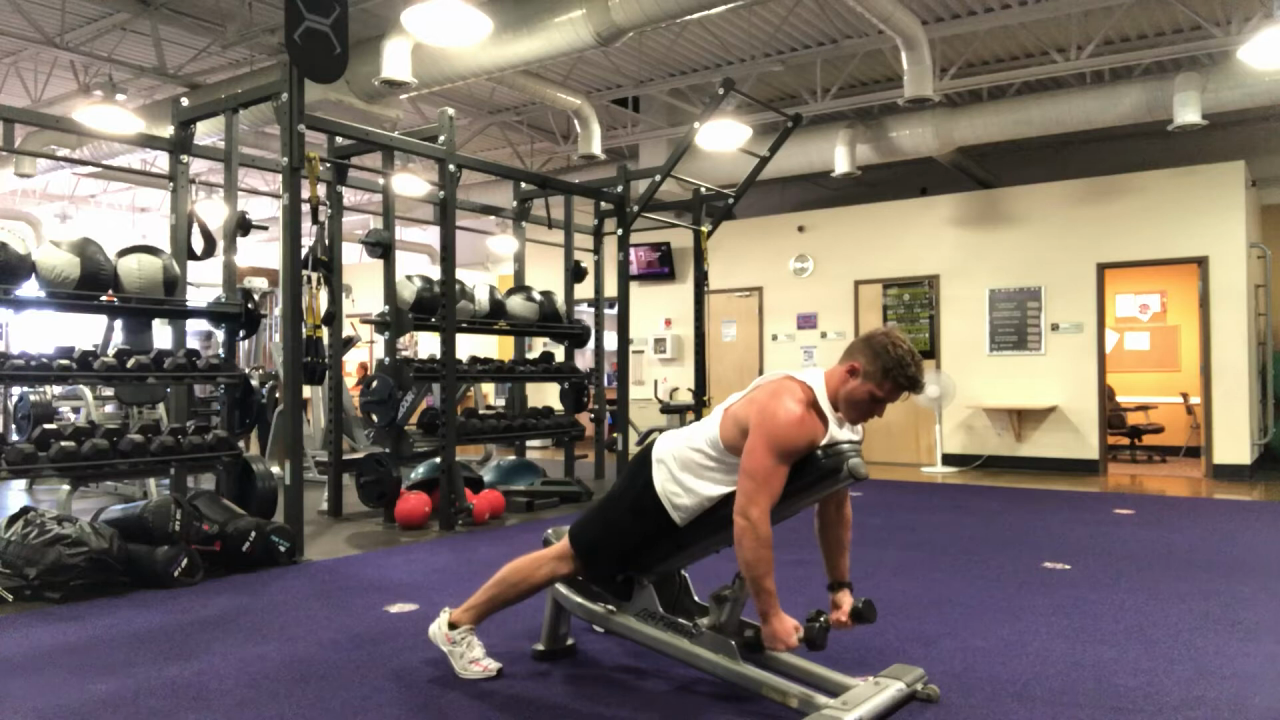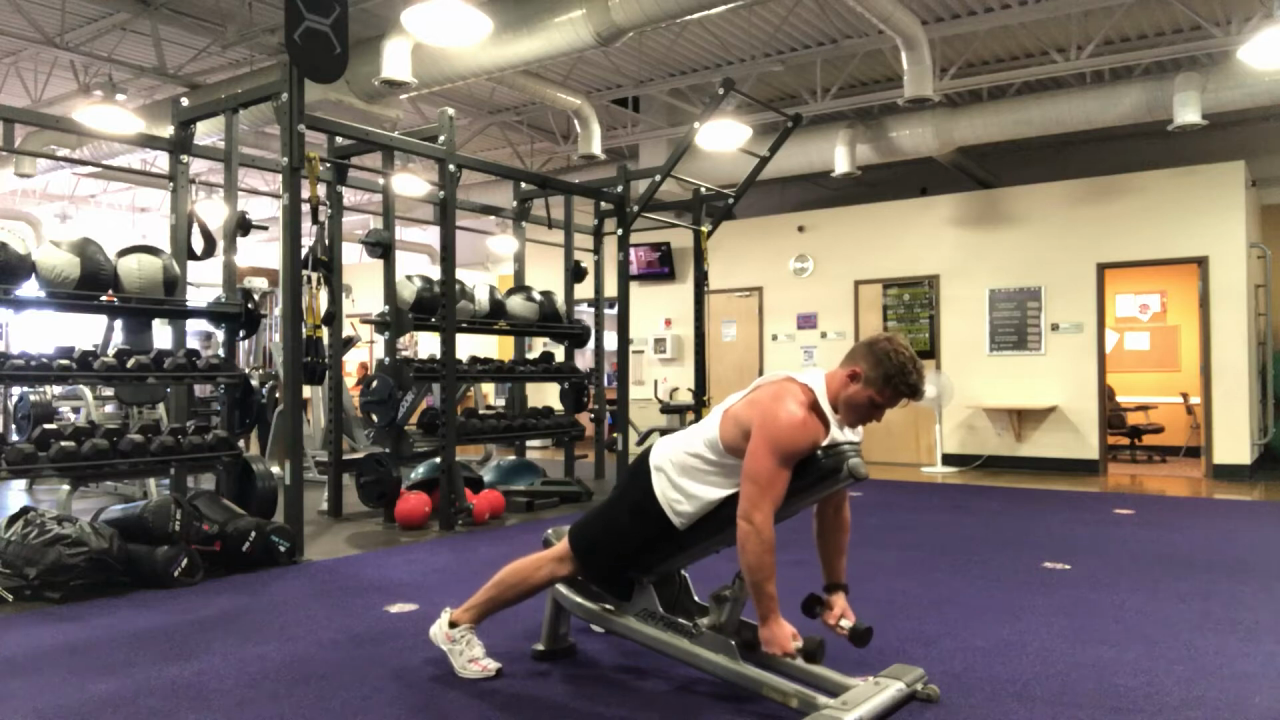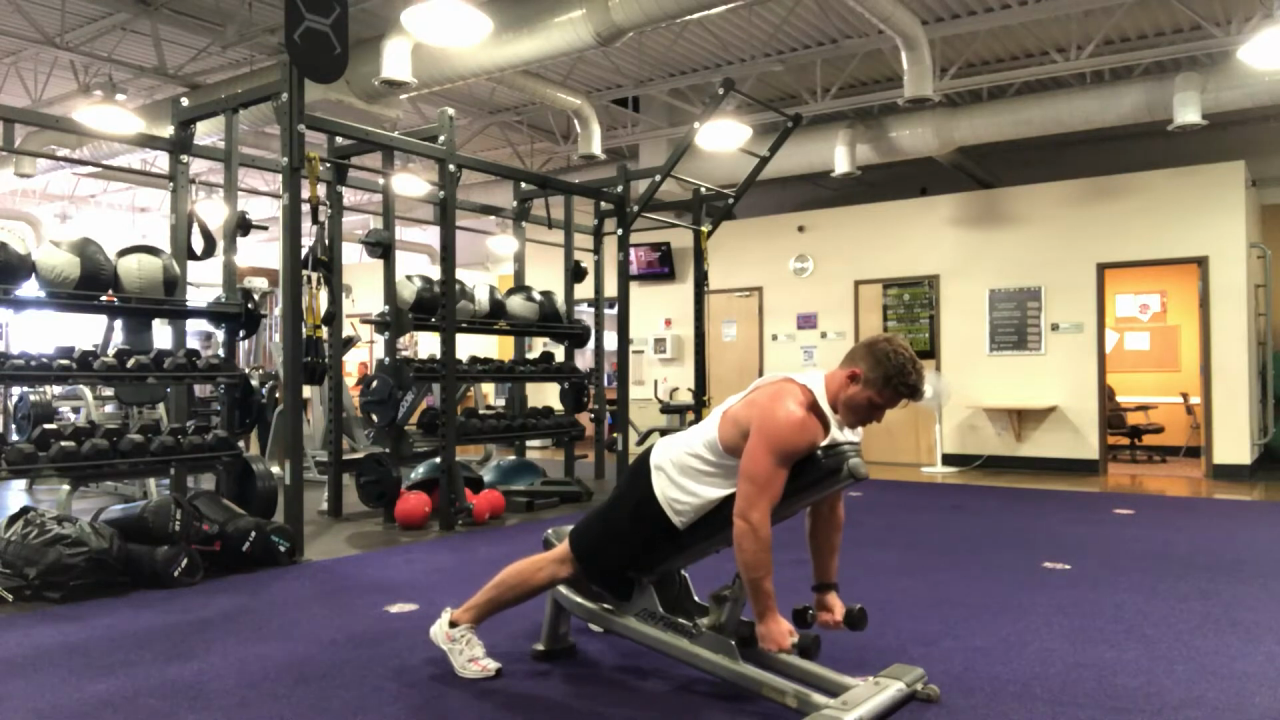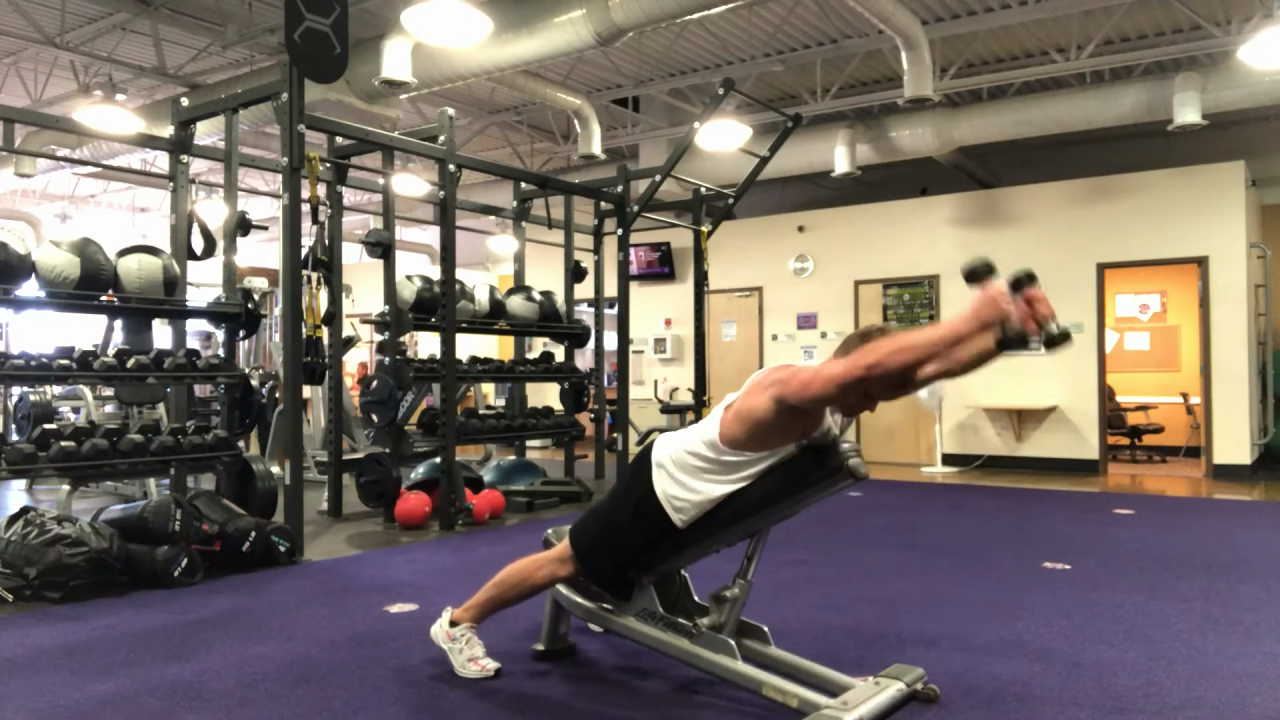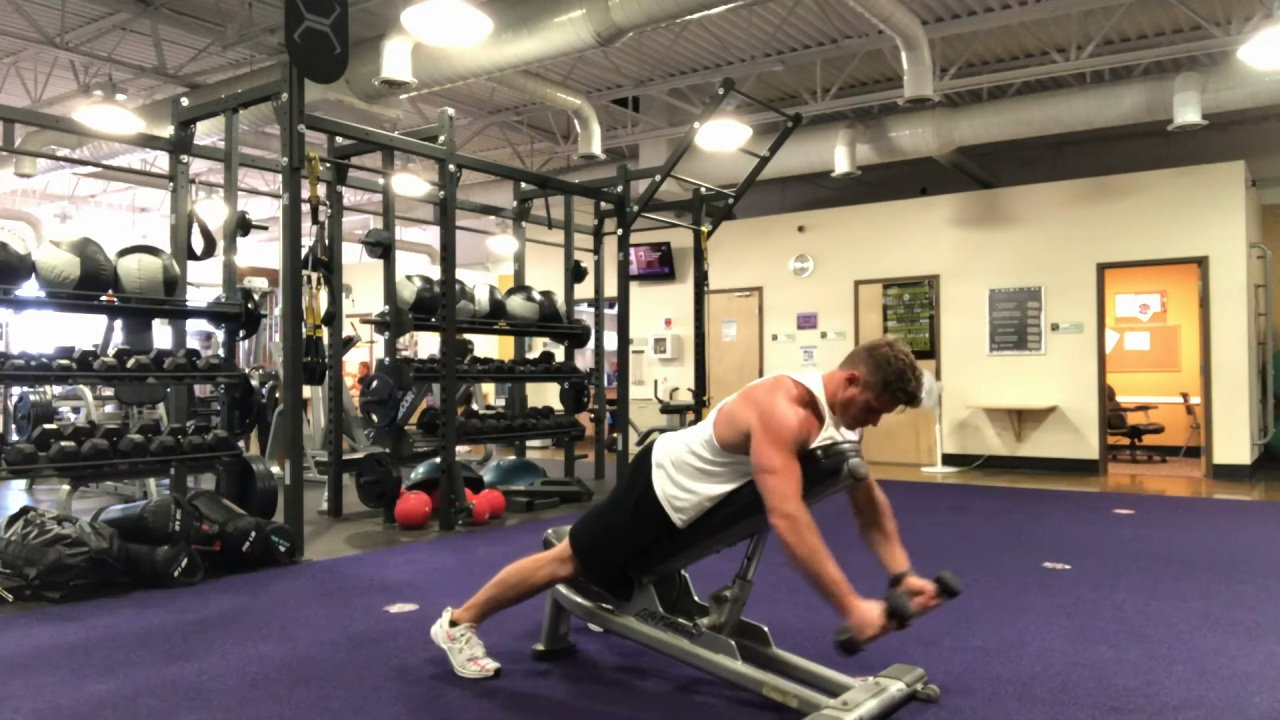
dt=1s
person 1, frame 1
left shoulder: (844, 415)
right shoulder: (790, 413)
left elbow: (835, 506)
right elbow: (749, 517)
left wrist: (840, 586)
right wrist: (771, 615)
left hip: (692, 493)
right hip: (665, 485)
right knee: (572, 555)
right ankle: (457, 623)
person 1, frame 2
left shoulder: (842, 415)
right shoulder: (791, 416)
left elbow: (833, 508)
right elbow: (753, 520)
left wrist: (836, 588)
right wrist: (769, 620)
left hip: (693, 497)
right hip: (664, 489)
right knee: (569, 558)
right ankle: (457, 623)
person 1, frame 3
left shoulder: (840, 414)
right shoulder: (790, 416)
left elbow: (827, 507)
right elbow: (749, 519)
left wrist: (826, 588)
right wrist: (766, 617)
left hip: (690, 502)
right hip: (662, 492)
right knee: (569, 561)
right ankle: (459, 623)
person 1, frame 4
left shoulder: (839, 393)
right shoulder: (796, 390)
left elbow: (928, 366)
right elbow: (871, 364)
left wrist: (1004, 324)
right wrist: (977, 319)
left hip: (690, 502)
right hip: (660, 492)
right knee: (567, 562)
right ankle: (459, 622)
person 1, frame 5
left shoulder: (840, 414)
right shoulder: (785, 411)
left elbow: (868, 499)
right elbow: (786, 516)
left wrist: (903, 575)
right wrist: (851, 606)
left hip: (695, 506)
right hip: (662, 491)
right knee: (569, 561)
right ankle: (459, 623)
